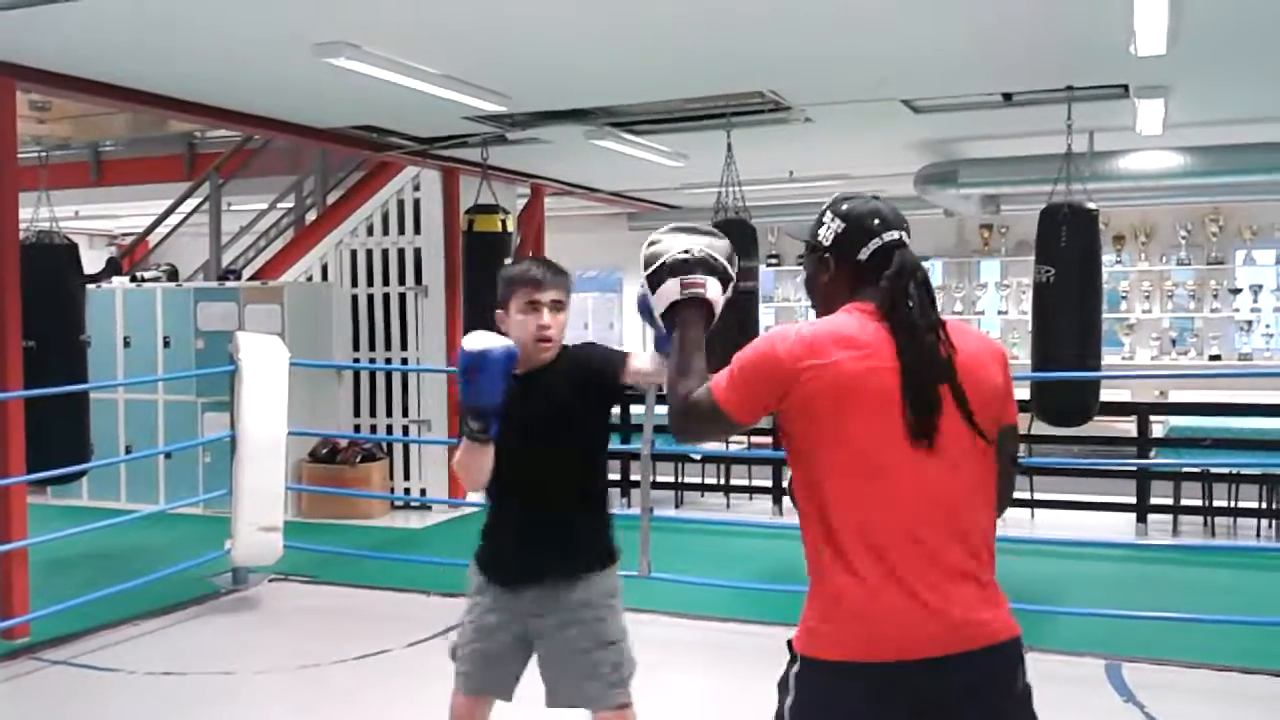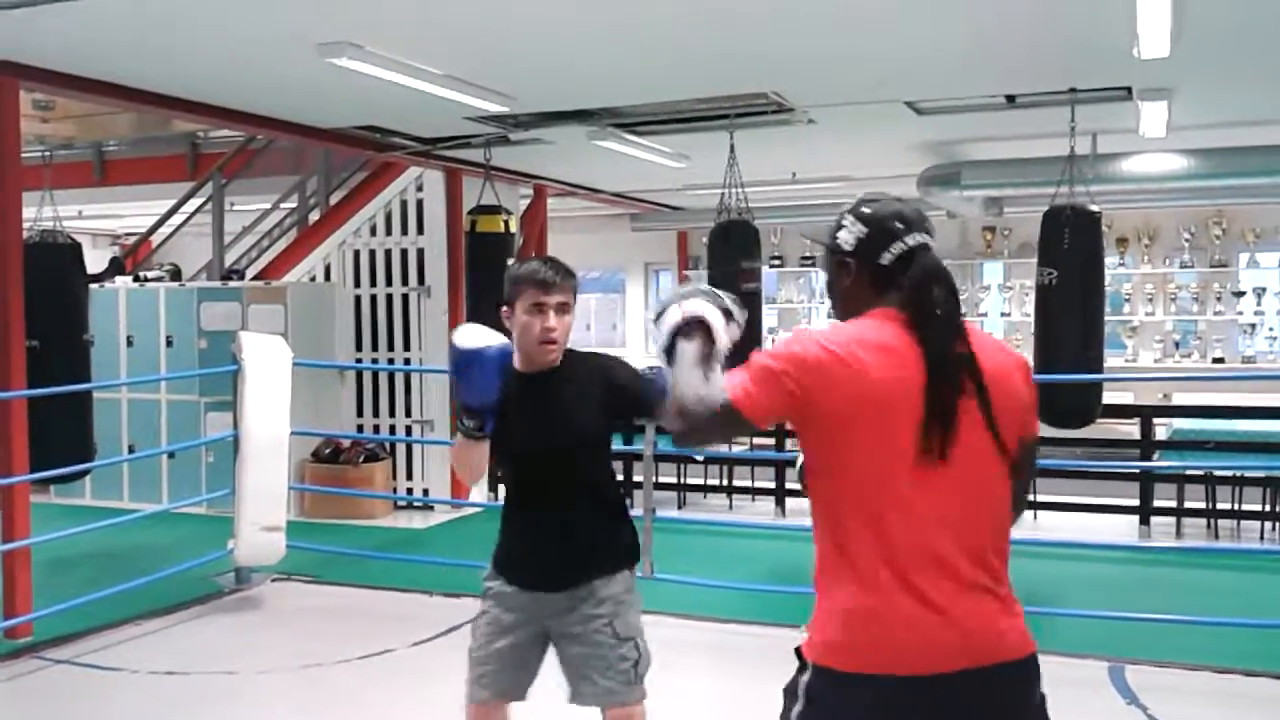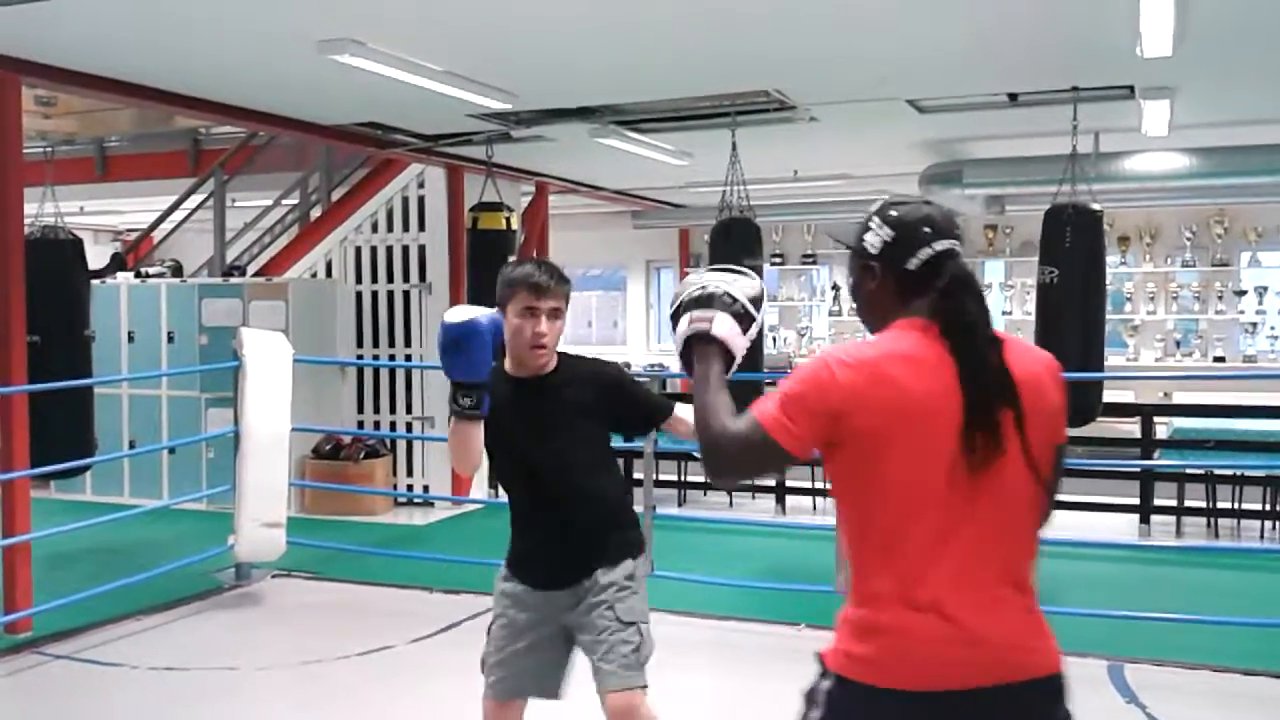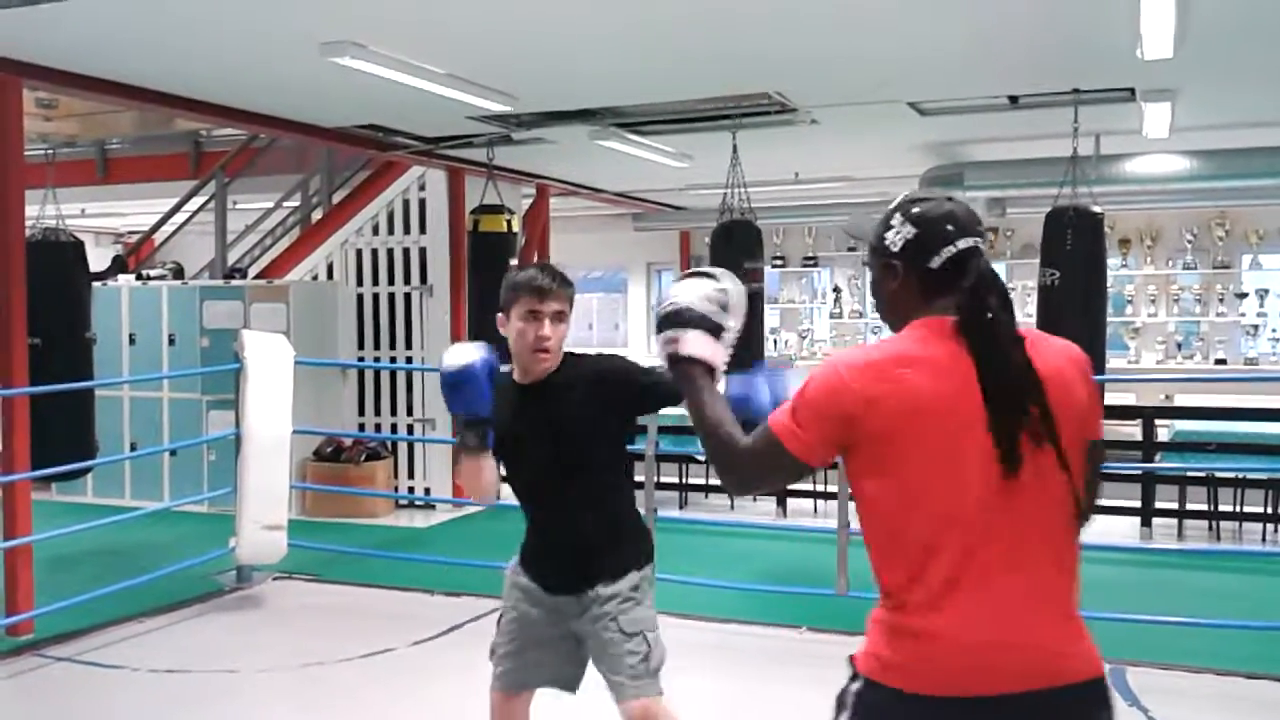
dt=0.1s
person 1, frame 1
left shoulder: (791, 355)
right shoulder: (983, 355)
left elbow: (688, 418)
right elbow: (1001, 492)
left wrist: (682, 309)
left hip: (853, 653)
right hip: (980, 644)
person 1, frame 2
left shoulder: (813, 361)
right shoulder: (1007, 365)
left elbow: (692, 423)
right elbow: (1012, 502)
left wrist: (691, 336)
left hip: (862, 660)
right hip: (995, 654)
person 1, frame 3
left shoulder: (843, 377)
right shoulder: (1038, 371)
left elbow: (726, 461)
right elbow: (1036, 509)
left wrist: (707, 348)
left hip: (886, 675)
right hip: (1020, 668)
person 1, frame 4
left shoulder: (856, 382)
right shoulder: (1068, 366)
left elbow: (740, 469)
right elbow: (1080, 506)
left wrist: (692, 367)
right hip: (1056, 674)
person 2, frame 1
left shoulder: (589, 366)
right shoulder: (490, 383)
left elbow: (646, 372)
right elbow: (472, 480)
right wrist: (481, 412)
left hip: (580, 577)
right hip: (500, 575)
person 2, frame 2
left shoulder: (598, 376)
right shoulder: (491, 382)
right elbow: (468, 474)
right wrist: (475, 409)
left hip: (597, 577)
right hip: (517, 578)
person 2, frame 3
left shoulder: (596, 380)
right shoulder: (487, 388)
left elbow: (671, 418)
right elbow: (463, 467)
right wrist: (468, 389)
left hip: (609, 567)
right hip: (529, 577)
person 2, frame 4
left shoulder: (601, 377)
right shoulder: (493, 398)
left elbow: (682, 390)
right elbow: (482, 490)
right wrist: (472, 424)
left hip: (613, 575)
right hip: (540, 576)
